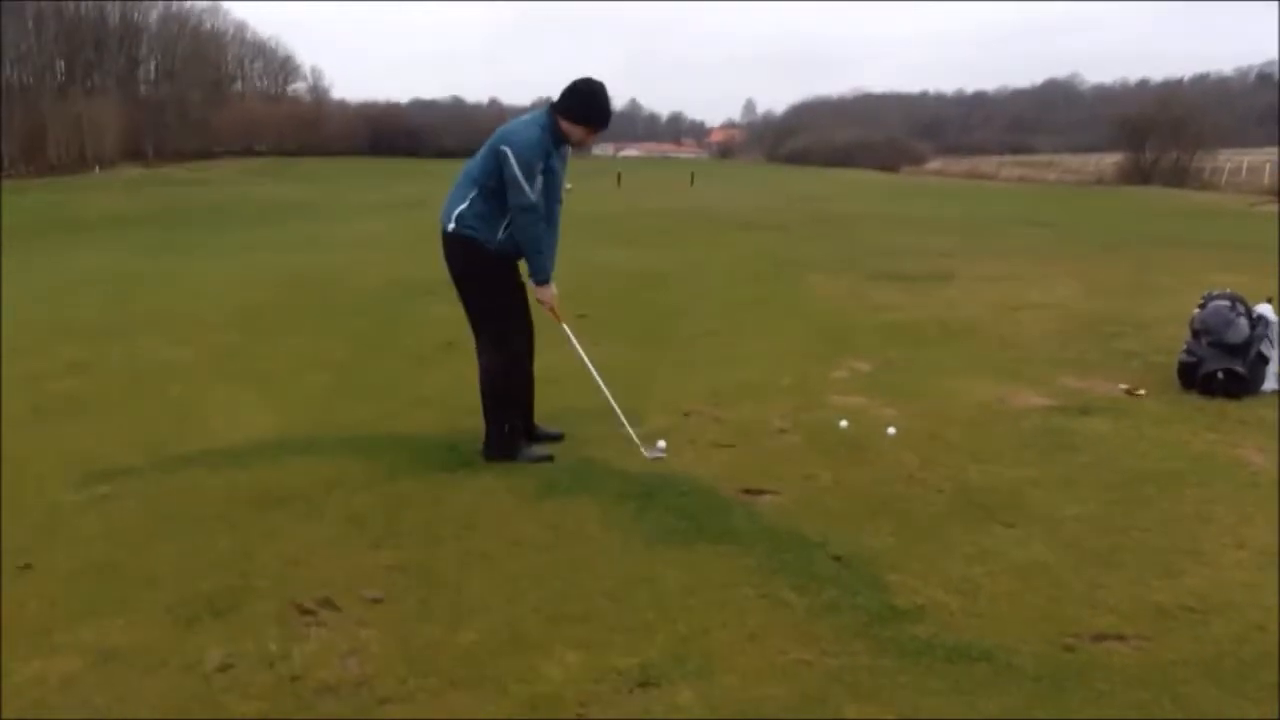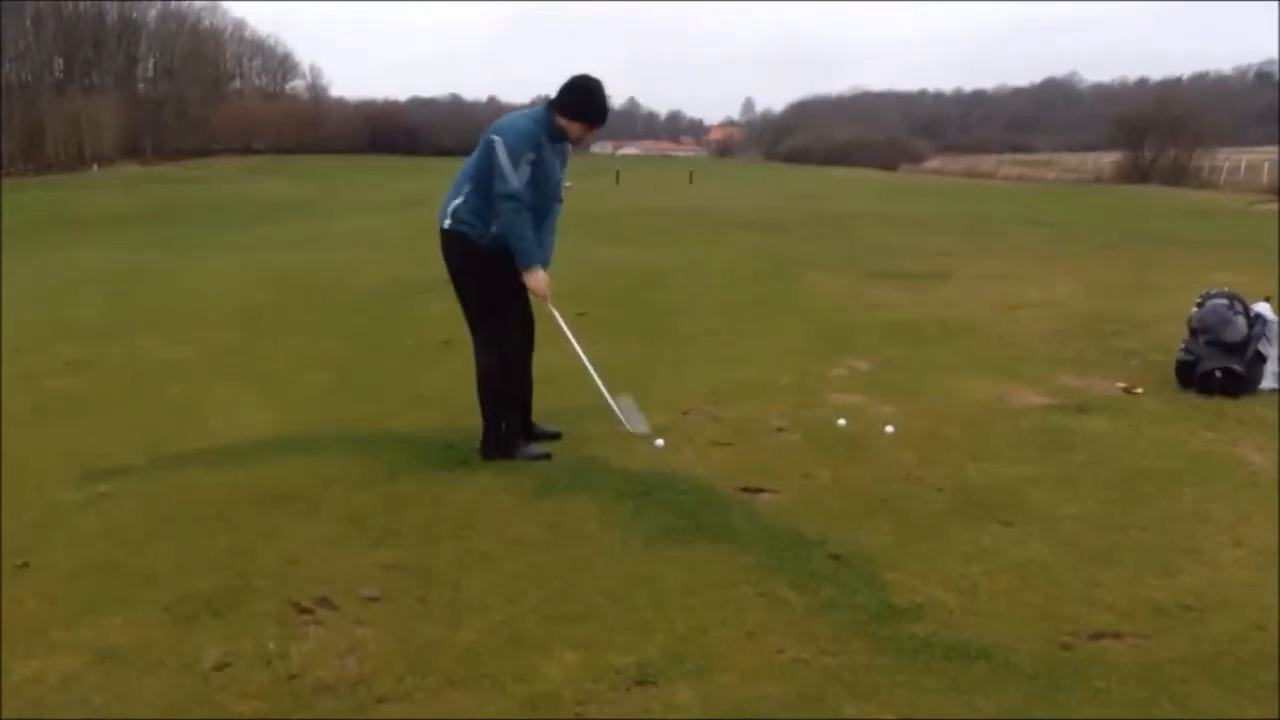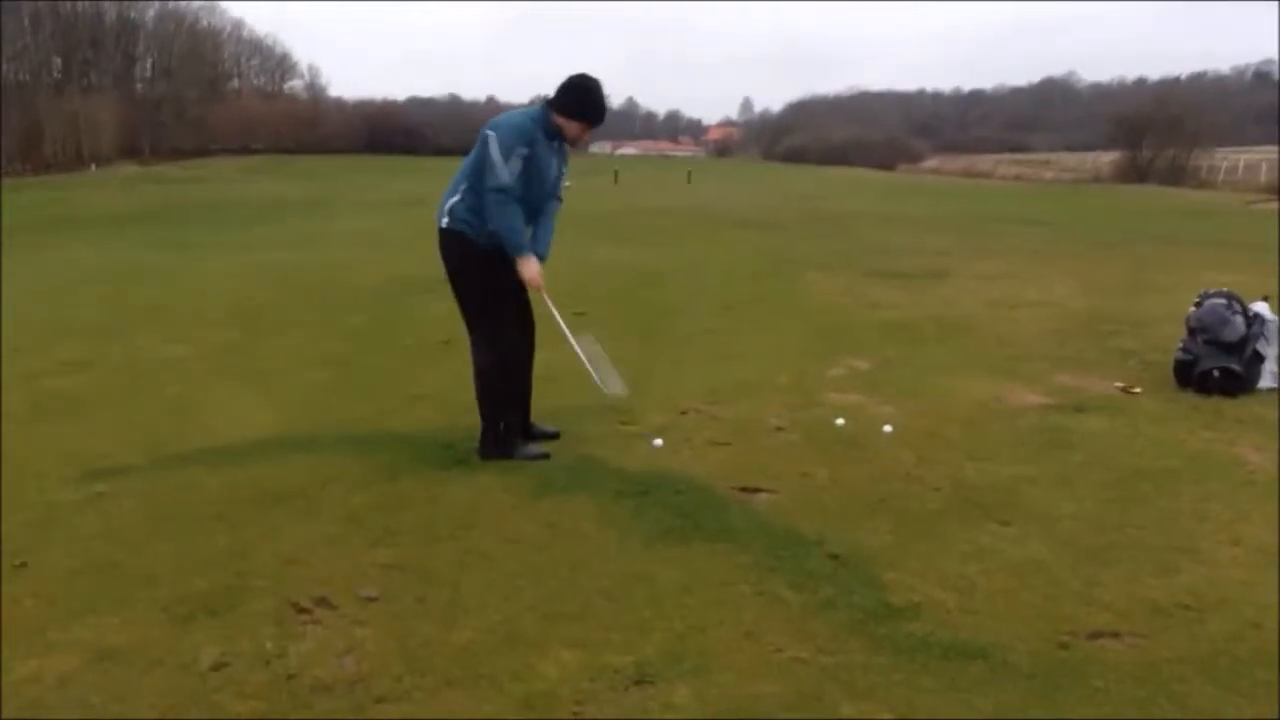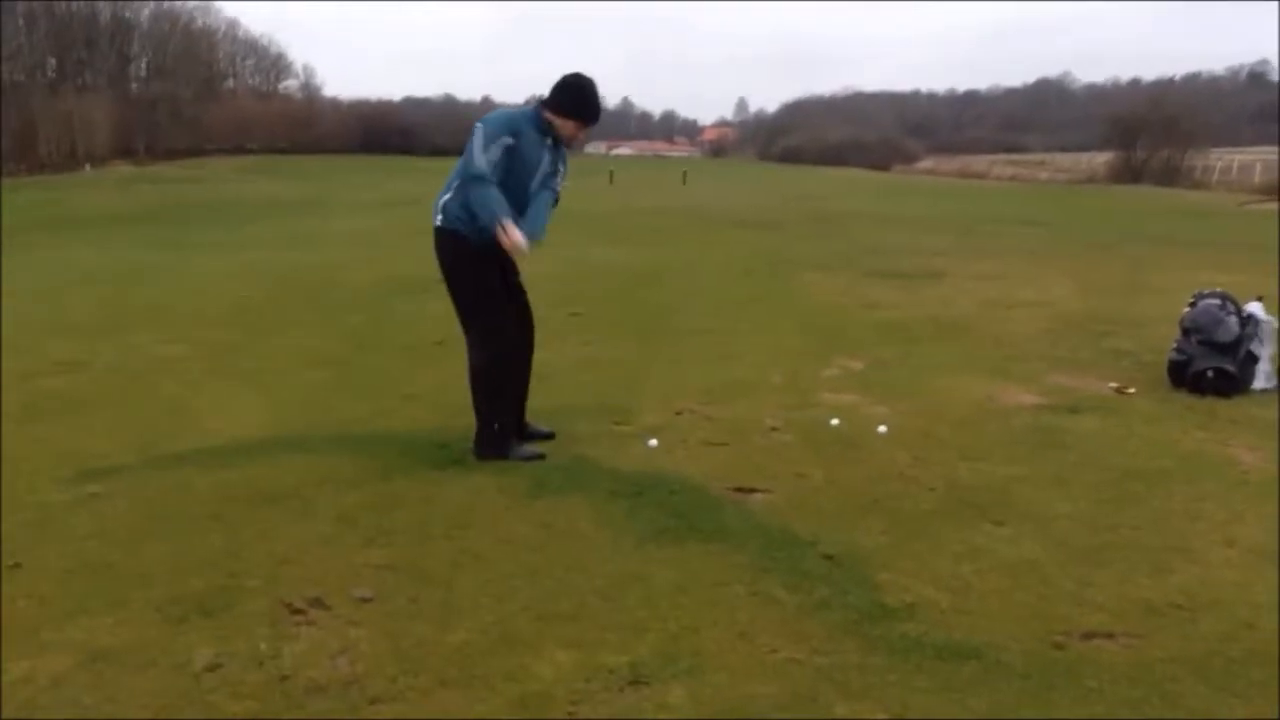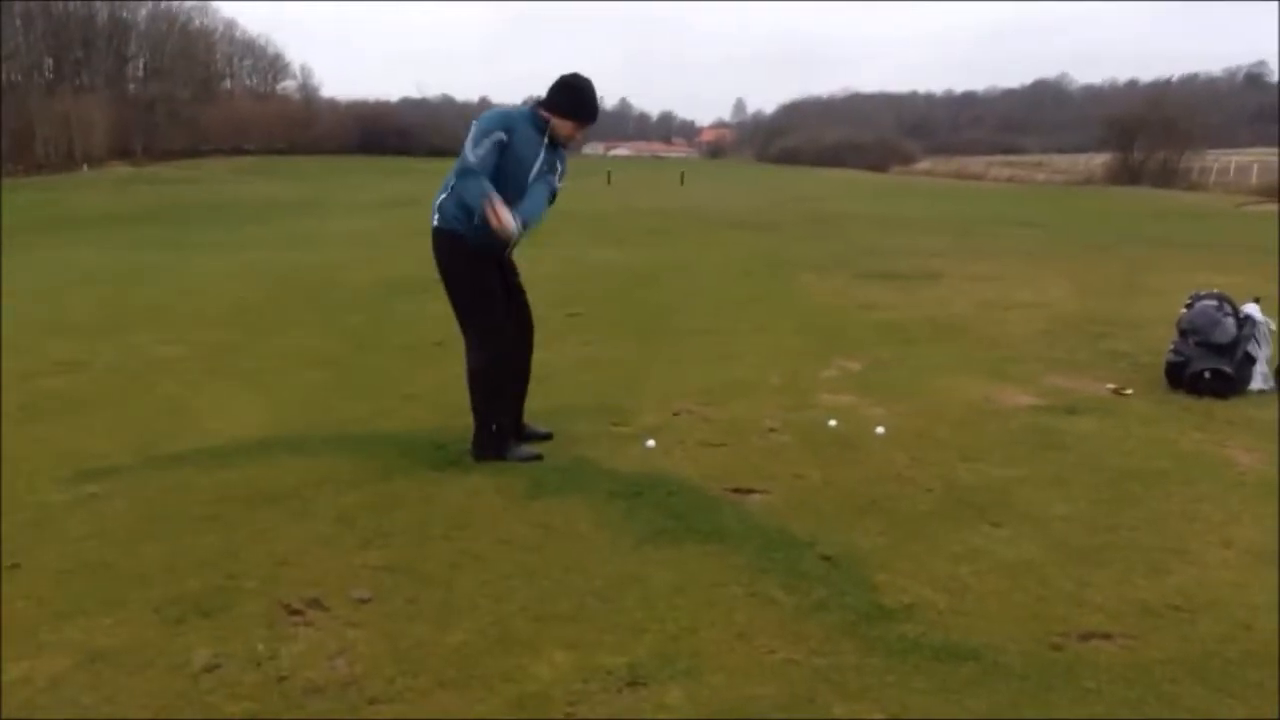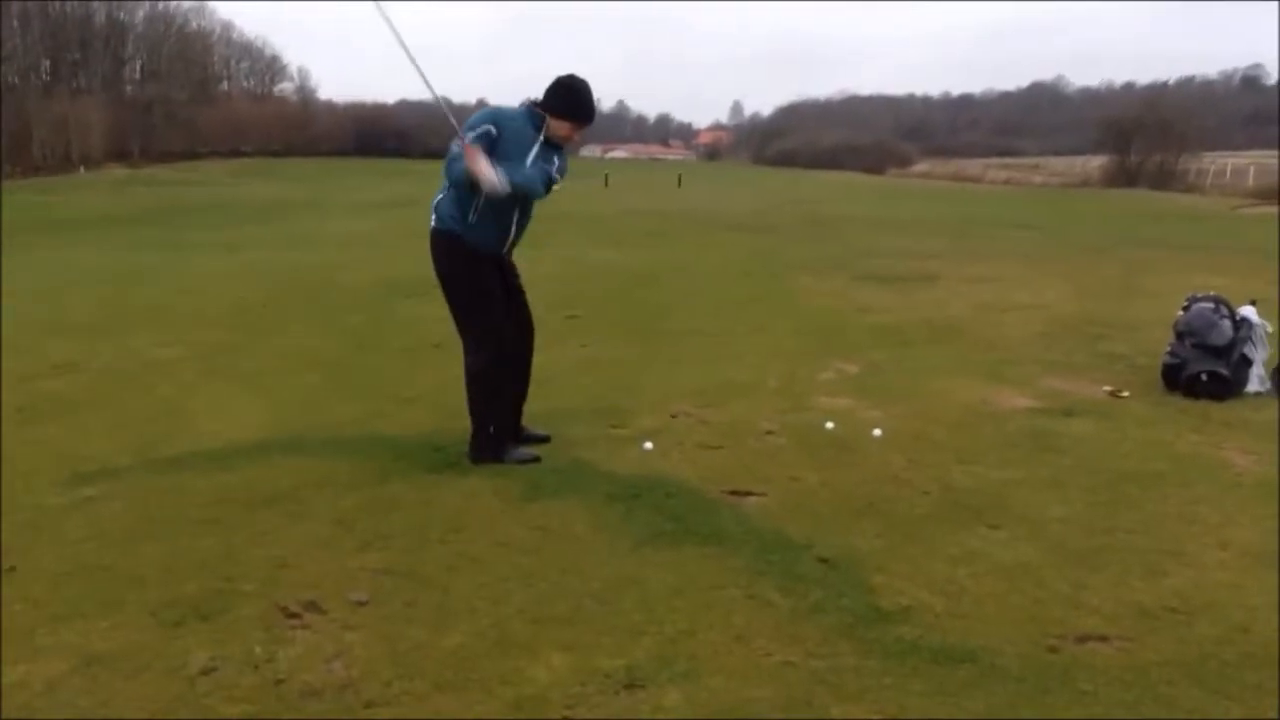
dt=0.4s
person 1, frame 1
left shoulder: (555, 143)
right shoulder: (525, 141)
left elbow: (549, 210)
right elbow: (527, 214)
left wrist: (545, 272)
right wrist: (542, 279)
left hip: (497, 245)
right hip: (471, 240)
left knee: (519, 335)
right knee: (500, 340)
left ankle: (521, 424)
right ankle: (502, 440)
person 1, frame 2
left shoulder: (556, 144)
right shoulder: (516, 134)
left elbow: (548, 207)
right elbow: (511, 203)
left wrist: (541, 264)
right wrist: (531, 266)
left hip: (497, 243)
right hip: (468, 237)
left knee: (519, 332)
right knee: (497, 337)
left ankle: (518, 422)
right ankle: (499, 438)
person 1, frame 3
left shoulder: (557, 150)
right shoulder: (512, 130)
left elbow: (548, 205)
right elbow: (500, 196)
left wrist: (536, 256)
right wrist: (523, 257)
left hip: (500, 246)
right hip: (466, 237)
left knee: (520, 331)
right knee: (495, 337)
left ankle: (517, 422)
right ankle: (498, 438)
person 1, frame 4
left shoulder: (556, 153)
right shoulder: (502, 125)
left elbow: (544, 198)
right elbow: (479, 182)
left wrist: (524, 235)
right wrist: (504, 225)
left hip: (495, 243)
right hip: (461, 236)
left knee: (519, 330)
right knee: (490, 336)
left ankle: (512, 422)
right ankle: (493, 438)
person 1, frame 5
left shoulder: (555, 155)
right shoulder: (500, 124)
left elbow: (541, 195)
right elbow: (469, 176)
left wrist: (514, 220)
right wrist: (491, 208)
left hip: (494, 246)
right hip: (458, 237)
left knee: (518, 331)
right knee: (489, 337)
left ankle: (509, 422)
right ankle: (490, 439)
person 1, frame 6
left shoulder: (554, 155)
right shoulder: (495, 121)
left elbow: (533, 183)
right elbow: (455, 167)
left wrist: (496, 176)
right wrist: (475, 171)
left hip: (495, 249)
right hip: (457, 239)
left knee: (519, 334)
right knee: (487, 339)
left ankle: (508, 424)
right ankle: (488, 441)
